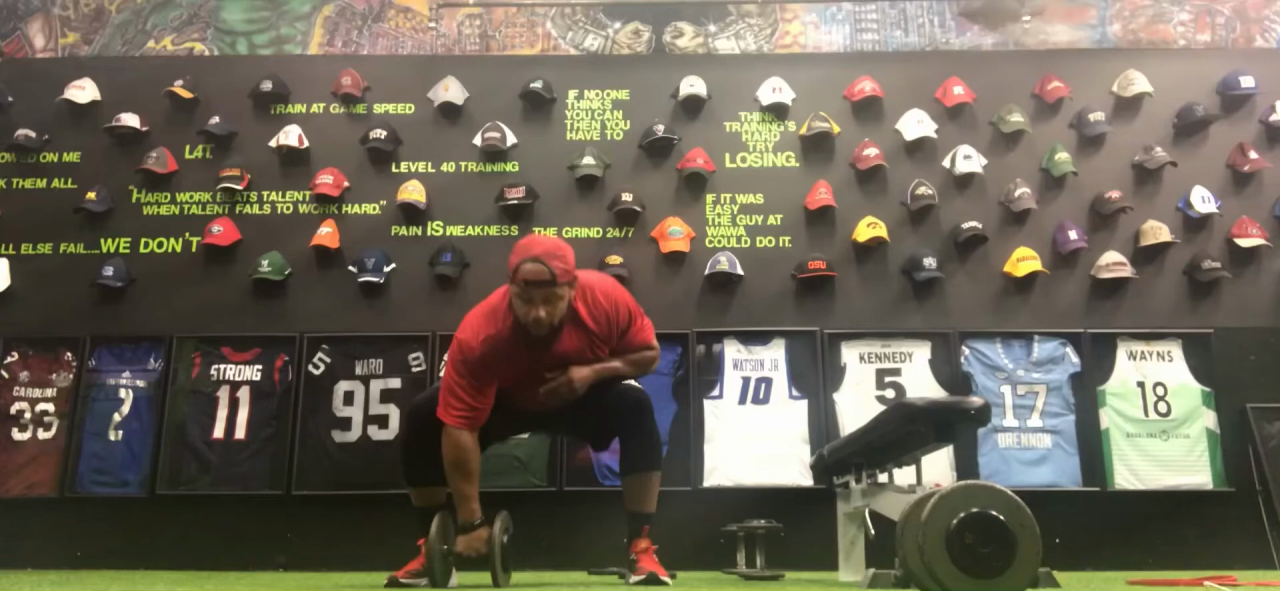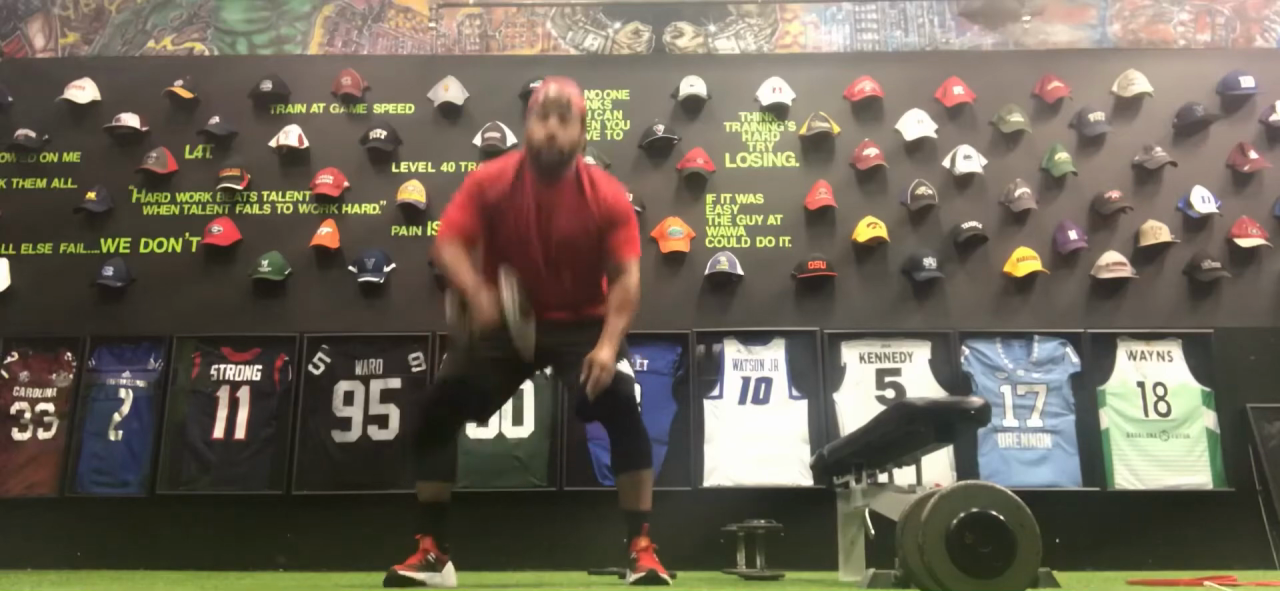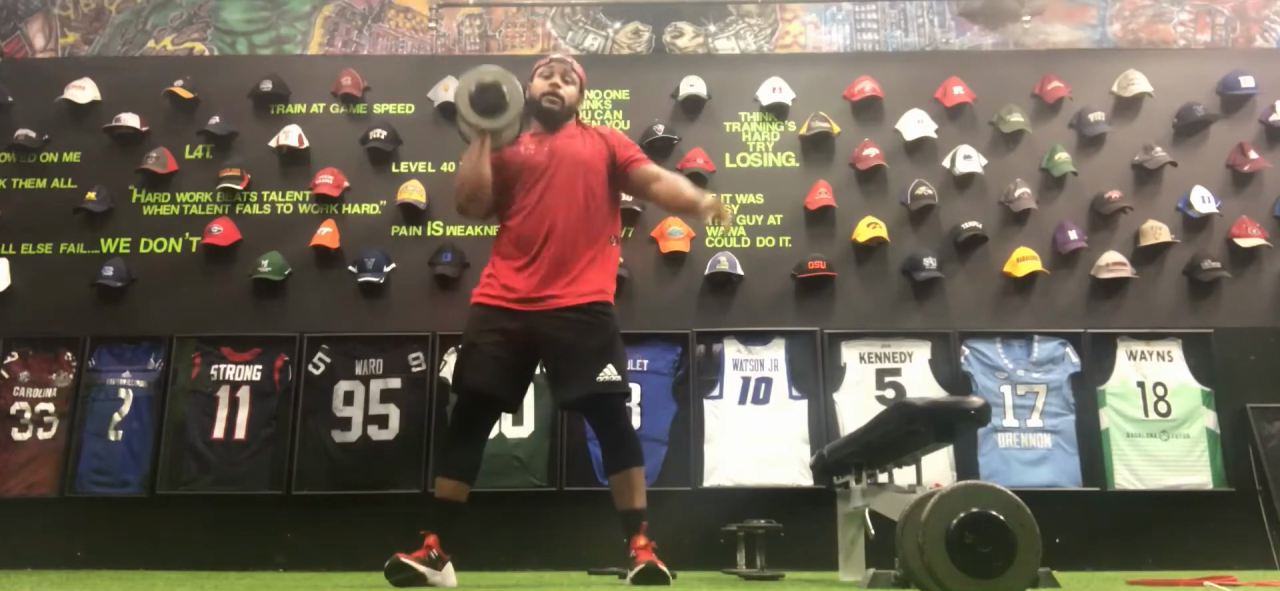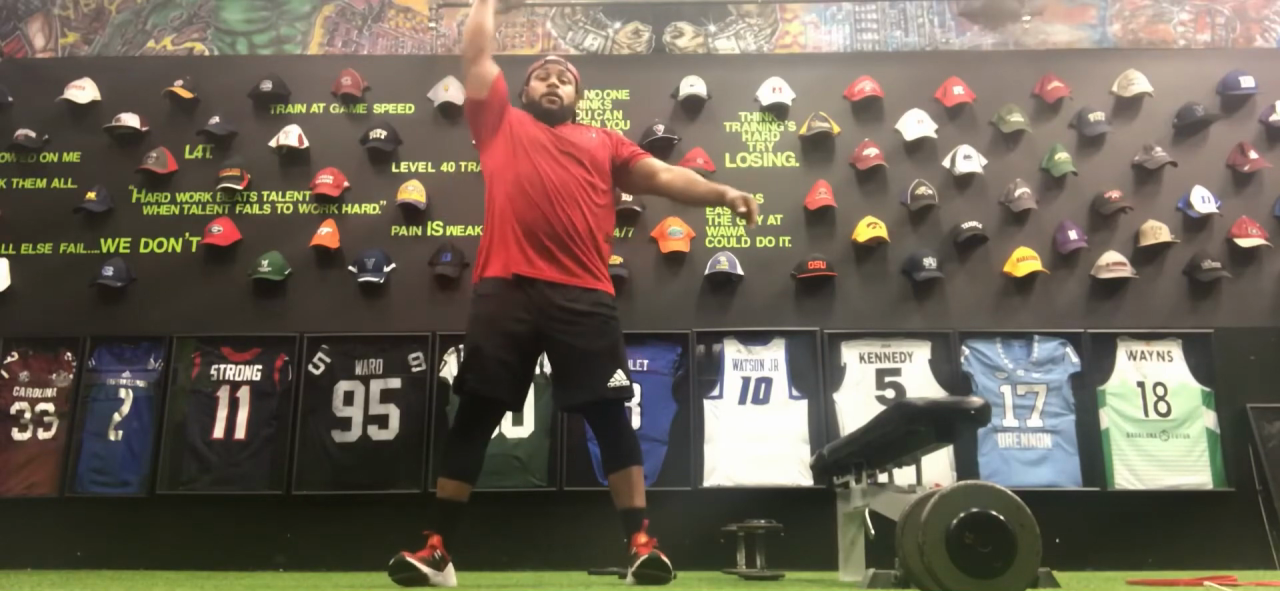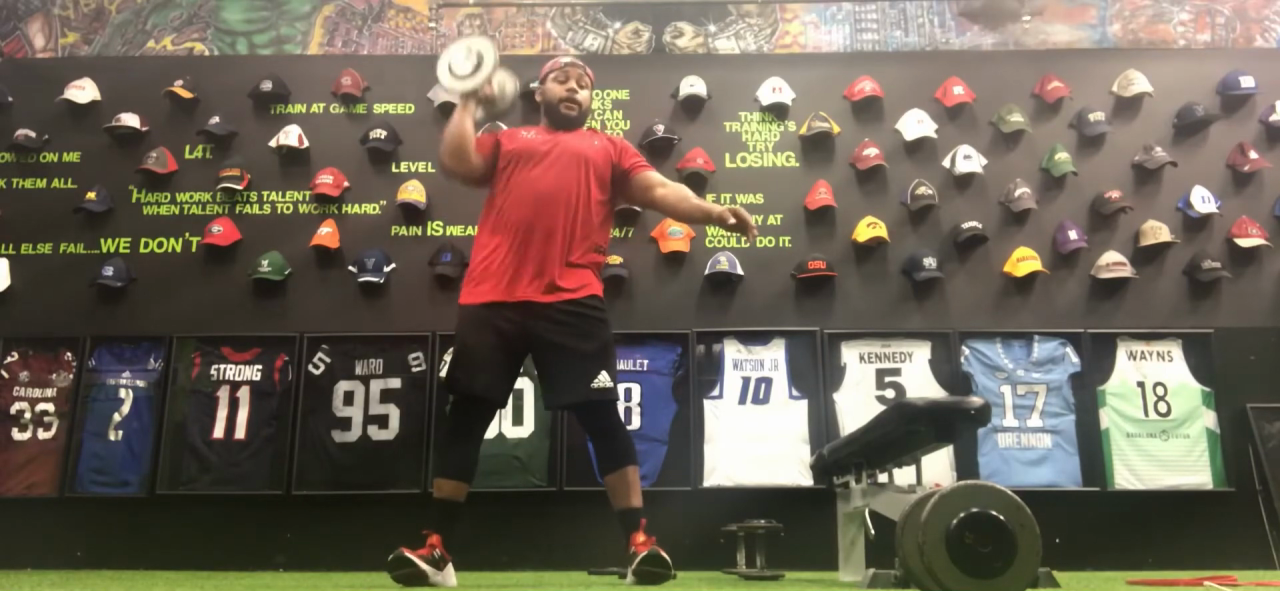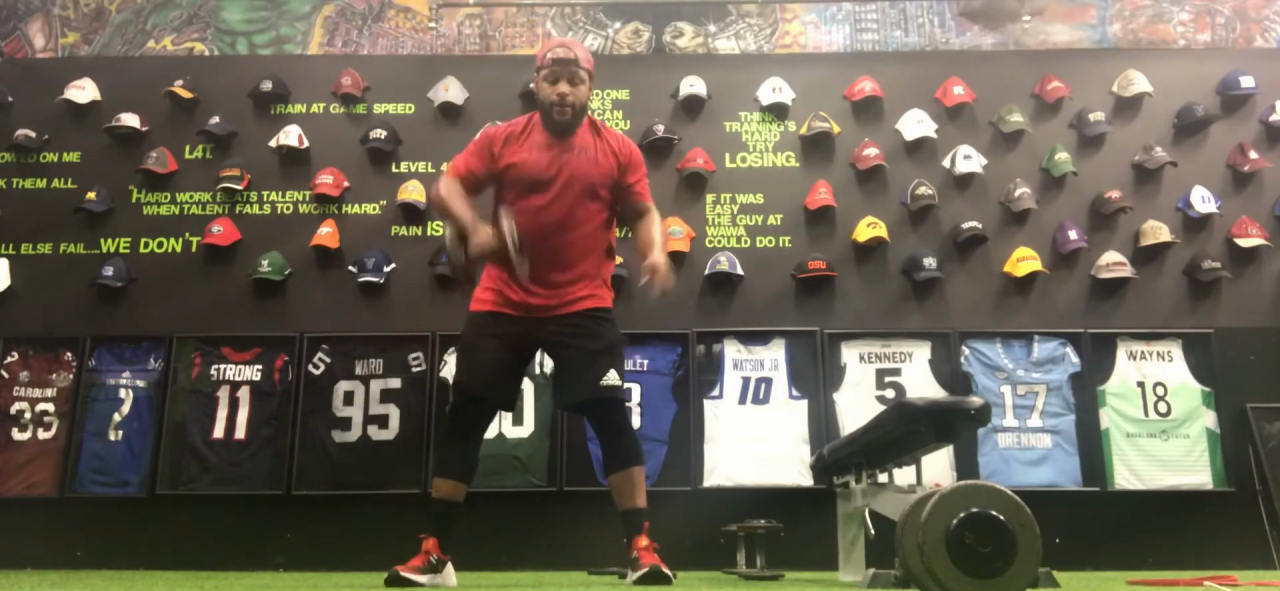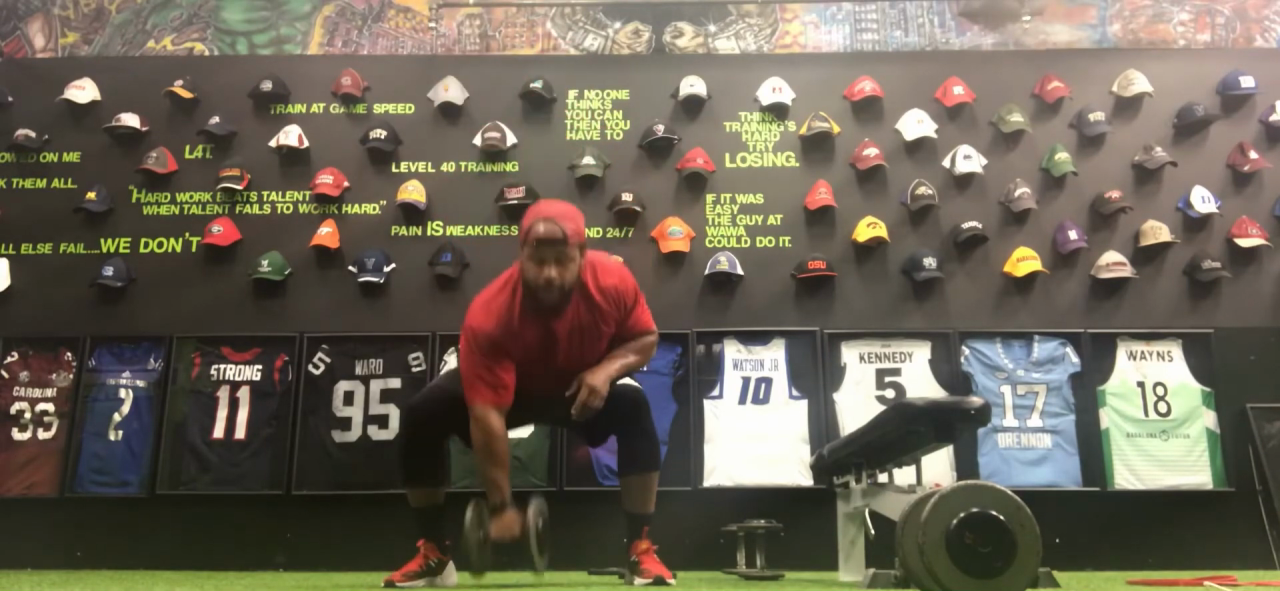
dt=0.5s
person 1, frame 1
left shoulder: (607, 300)
right shoulder: (478, 334)
left elbow: (648, 352)
right elbow: (459, 431)
left wrist: (593, 370)
right wrist: (469, 522)
left hip: (581, 395)
right hip: (506, 400)
left knee: (635, 409)
right knee: (420, 421)
left ankle: (641, 552)
person 1, frame 2
left shoulder: (607, 194)
right shoulder: (489, 180)
left elbow: (626, 277)
right elbow: (449, 243)
left wrist: (609, 345)
right wrist: (476, 291)
left hip: (583, 323)
right hip: (503, 321)
left knee: (622, 405)
right knee: (438, 412)
left ankle: (642, 550)
person 1, frame 3
left shoulder: (604, 143)
right shoulder: (504, 149)
left elbow: (655, 182)
right elbow: (470, 203)
left wrist: (699, 199)
right wrist: (482, 138)
left hip: (580, 306)
right hip: (501, 305)
left knee: (611, 415)
right knee: (469, 417)
left ankle: (641, 546)
person 1, frame 4
left shoulder: (604, 143)
right shoulder: (501, 124)
left elbow: (663, 175)
right elbow: (474, 54)
left wrist: (724, 193)
left hip: (583, 297)
right hip: (506, 290)
left knee: (610, 416)
right knee: (474, 416)
left ankle: (642, 545)
right ankle: (435, 550)
person 1, frame 5
left shoulder: (609, 148)
right shoulder: (506, 139)
left elbow: (658, 190)
right elbow: (454, 163)
left wrist: (715, 212)
right wrist: (469, 101)
left hip: (571, 301)
right hip: (491, 298)
left knee: (601, 416)
right knee: (466, 416)
left ankle: (640, 545)
person 1, frame 6
left shoulder: (617, 149)
right shoulder: (500, 138)
left elbow: (642, 211)
right elbow: (447, 184)
left wrist: (655, 251)
right wrist: (472, 227)
left hip: (583, 308)
right hip: (502, 306)
left knee: (611, 415)
right knee: (465, 417)
person 1, frame 7
left shoulder: (614, 284)
right shoulder: (489, 315)
left elbow: (646, 339)
right elbow: (487, 417)
left wrist: (607, 368)
right wrist: (501, 505)
left hip: (582, 387)
right hip: (508, 389)
left knee: (633, 409)
right knee: (421, 418)
left ankle: (641, 552)
right ankle: (433, 554)
